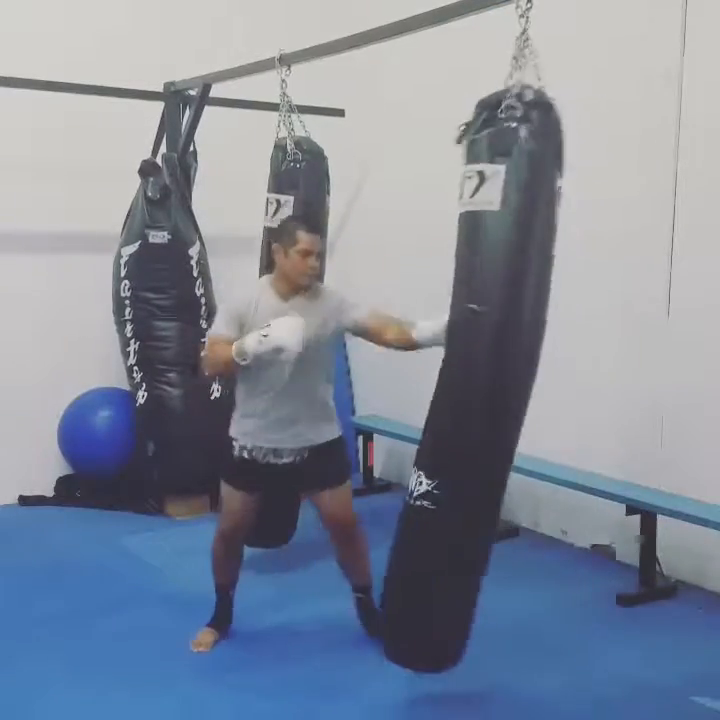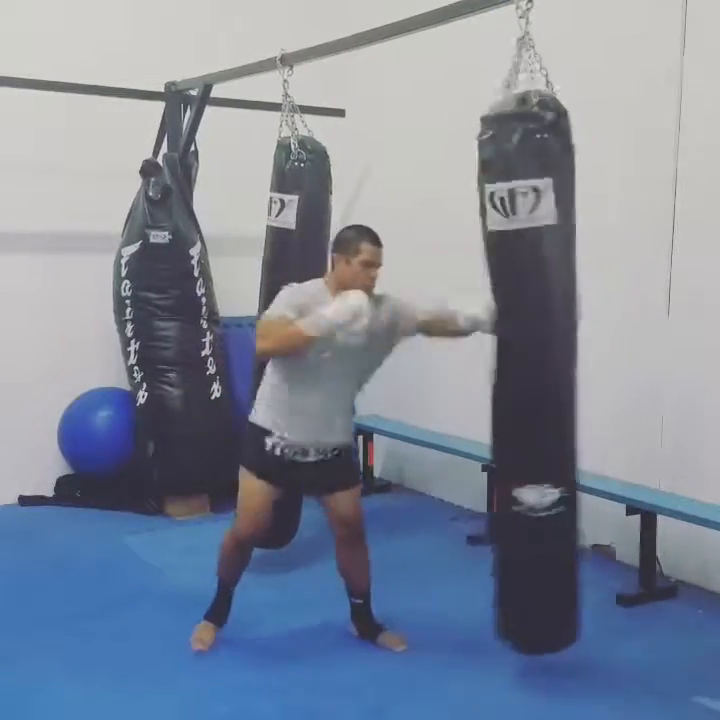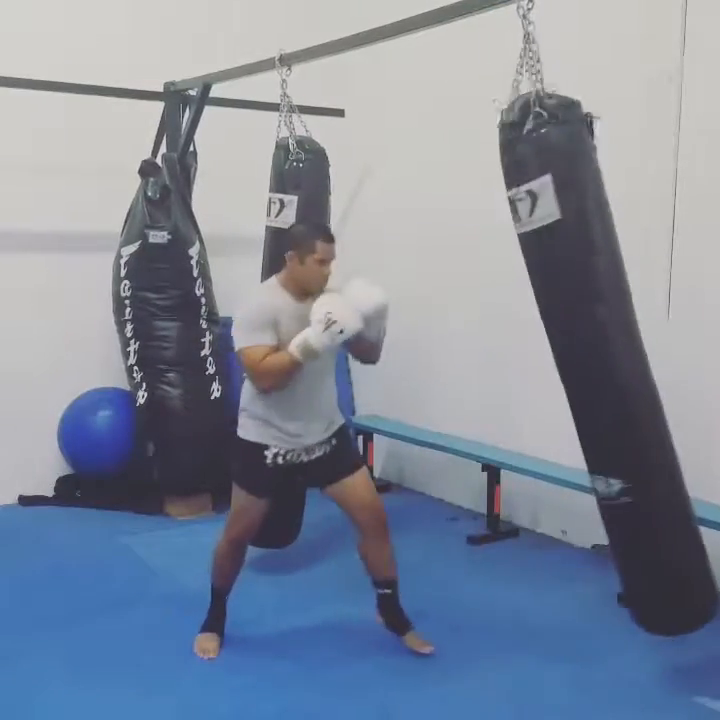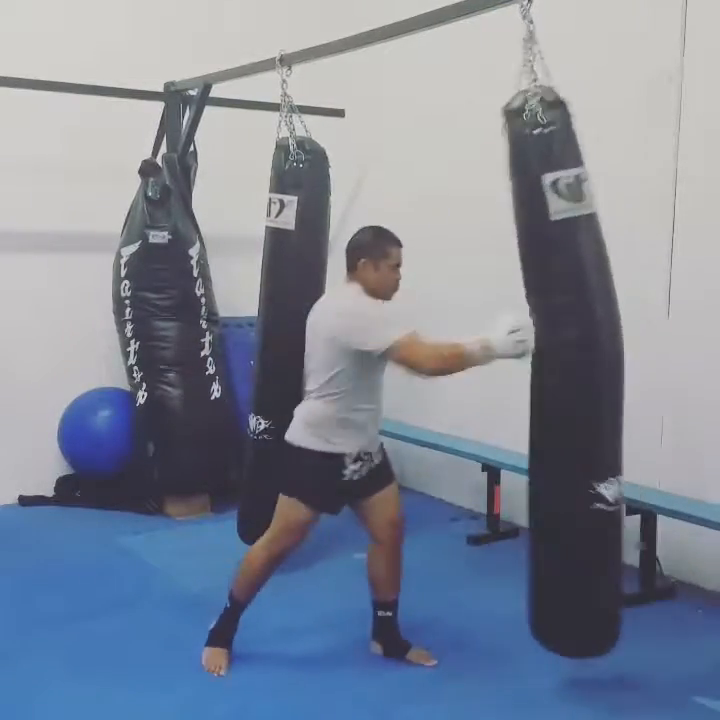
dt=0.5s
person 1, frame 1
left shoulder: (332, 302)
right shoulder: (242, 304)
left elbow: (386, 331)
right elbow: (213, 364)
left wrist: (431, 332)
right wrist: (250, 346)
left hip: (316, 441)
right hip: (253, 440)
left knee: (345, 527)
right knee: (231, 531)
left ankle: (370, 613)
right ankle: (220, 616)
person 1, frame 2
left shoulder: (384, 310)
right shoulder: (297, 297)
left elbow: (438, 323)
right elbow: (265, 345)
left wrist: (476, 320)
right wrist: (321, 324)
left hip: (333, 442)
right hip: (275, 433)
left knee: (351, 530)
right knee: (246, 530)
left ankle: (364, 619)
right ankle: (218, 612)
person 1, frame 3
left shoulder: (331, 298)
right shoulder: (258, 307)
left elbow: (367, 355)
right elbow: (264, 375)
left wrist: (372, 324)
right wrist: (314, 337)
left hip: (326, 434)
right hip: (267, 441)
left knee: (373, 515)
right knee: (239, 533)
left ankle: (392, 612)
right ankle: (214, 620)
person 1, frame 4
left shoulder: (340, 305)
right shoulder: (361, 312)
right elbow: (428, 362)
right wrist: (493, 345)
left hip: (359, 446)
right hip: (321, 448)
left knee: (389, 532)
right knee: (280, 543)
left ankle: (386, 635)
right ankle: (223, 631)
